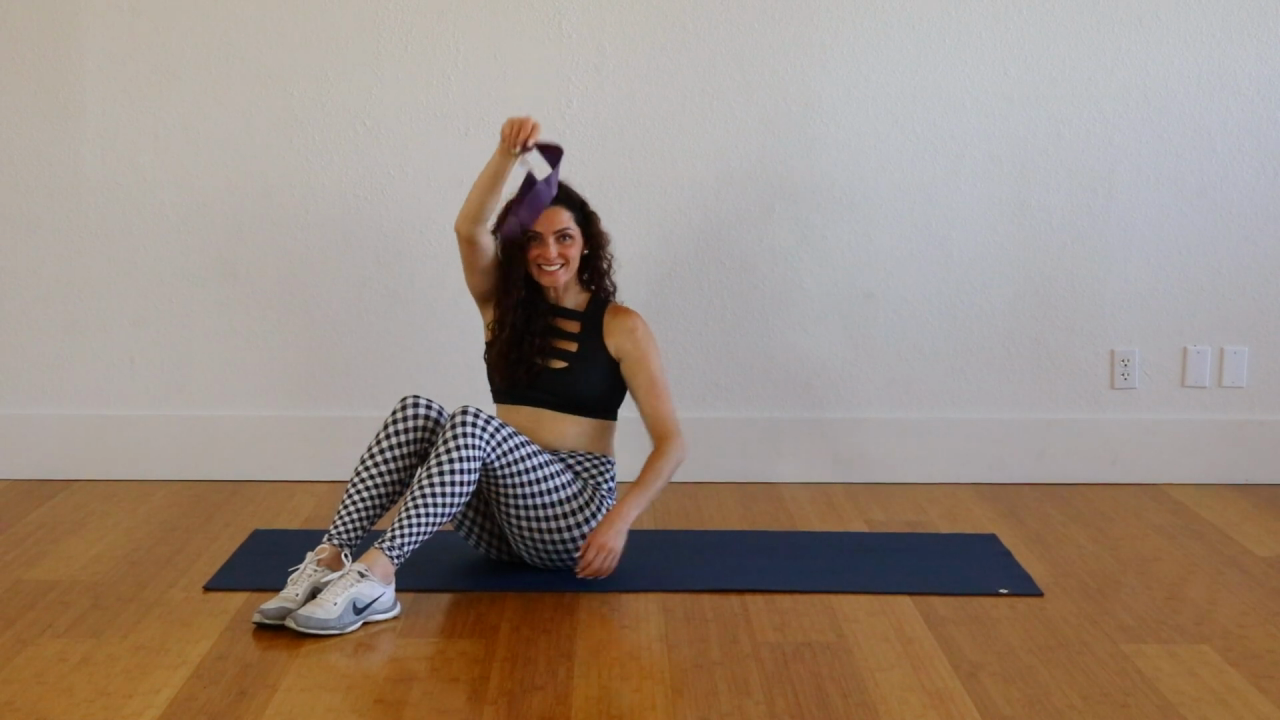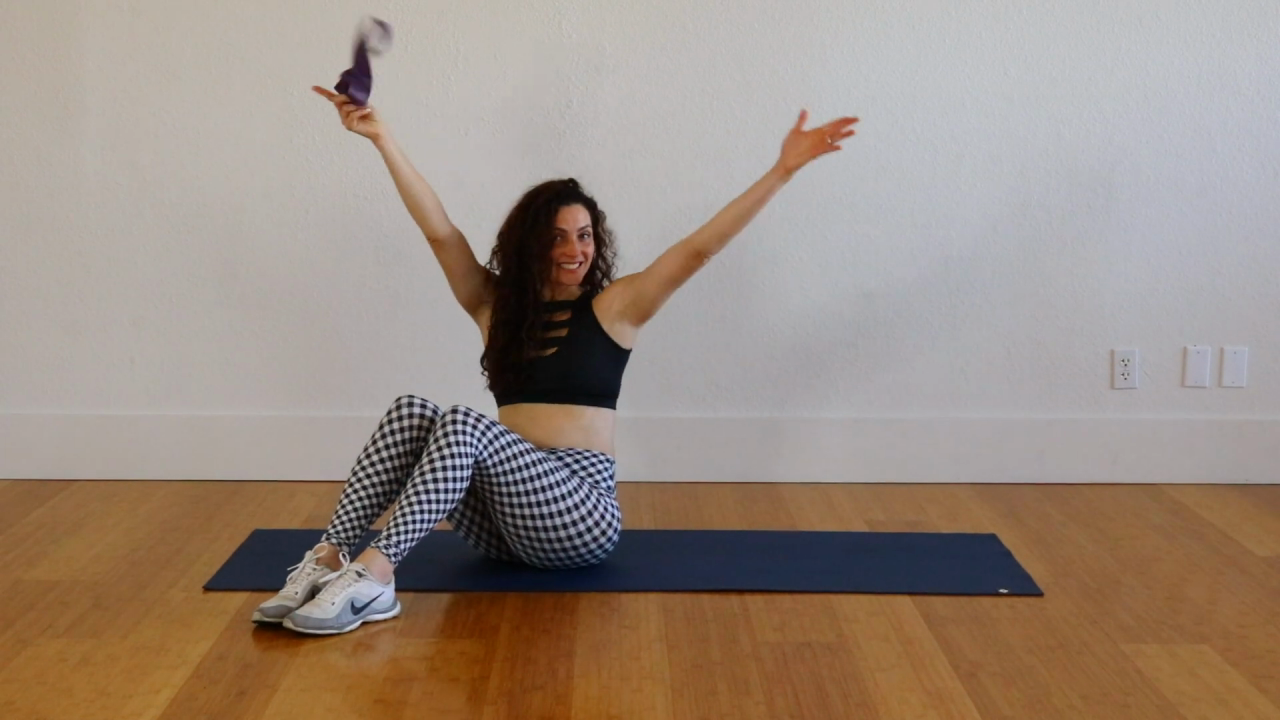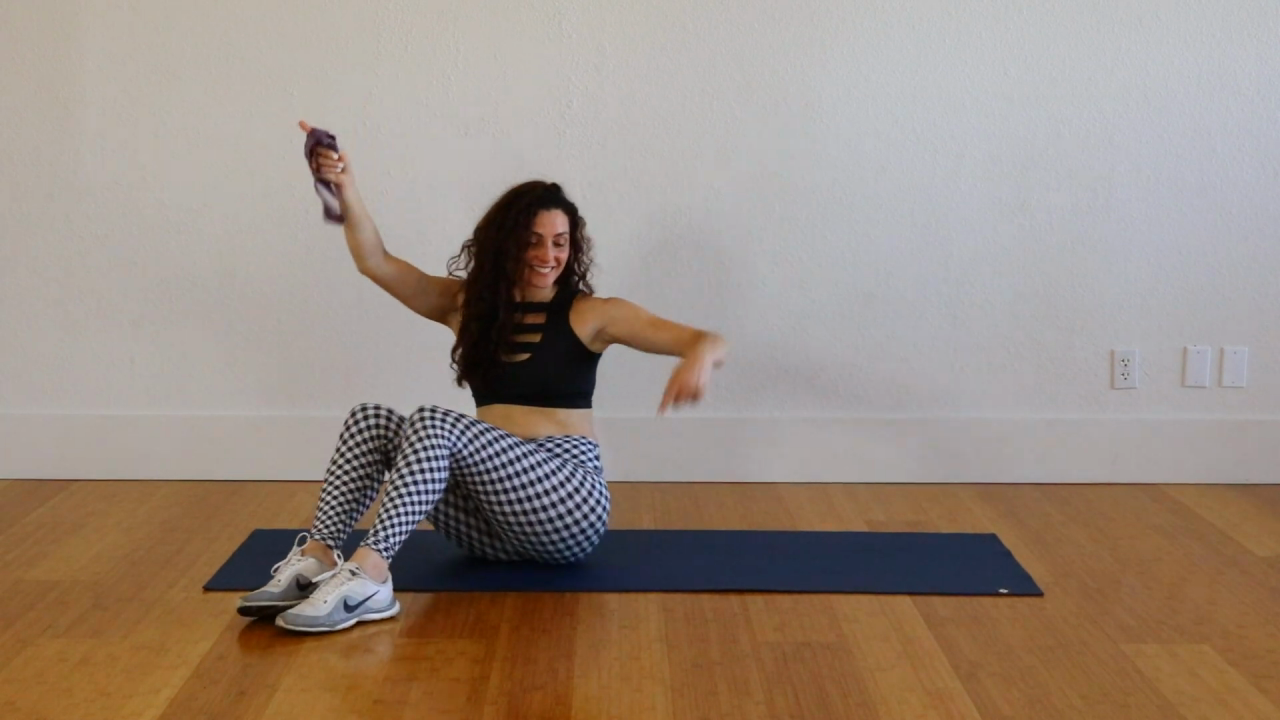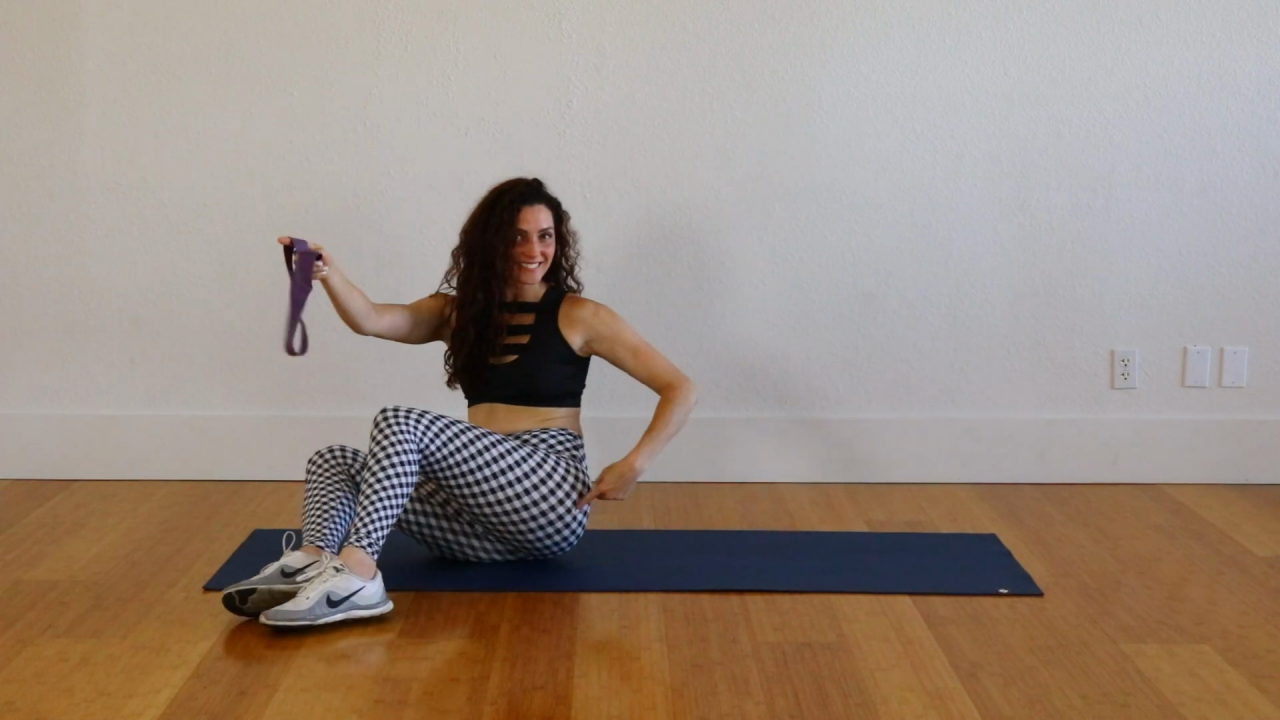
dt=0.5s
person 1, frame 1
left shoulder: (621, 327)
right shoulder: (503, 302)
left elbow: (671, 447)
right elbow: (469, 228)
left wrist: (619, 520)
right wrist: (509, 152)
left hip: (576, 518)
right hip: (500, 519)
left knee: (473, 424)
right knee: (415, 412)
left ankle: (376, 576)
right ankle: (331, 561)
person 1, frame 2
left shoulder: (612, 307)
right shoulder: (495, 304)
left elbow: (699, 247)
right elbow: (440, 231)
left wrist: (783, 168)
right wrist: (381, 139)
left hip: (581, 517)
right hip: (501, 517)
left knee: (460, 426)
right knee: (409, 412)
left ankle: (373, 572)
right ankle: (326, 560)
person 1, frame 3
left shoulder: (590, 313)
right shoulder: (466, 303)
left elbow: (706, 342)
right elbow: (374, 262)
left wrist: (699, 360)
right wrist: (344, 185)
left hip: (570, 509)
right hip: (497, 521)
left knee: (434, 423)
right knee: (369, 421)
left ankle: (368, 575)
right ankle: (316, 560)
person 1, frame 4
left shoulder: (581, 316)
right shoulder: (456, 311)
left elbow: (680, 389)
right elbow: (367, 319)
left wrist: (634, 464)
right wrist: (328, 273)
left hip: (550, 500)
right hip: (485, 516)
left knee: (398, 424)
right knee: (333, 461)
left ankle: (356, 571)
right ankle: (312, 562)
